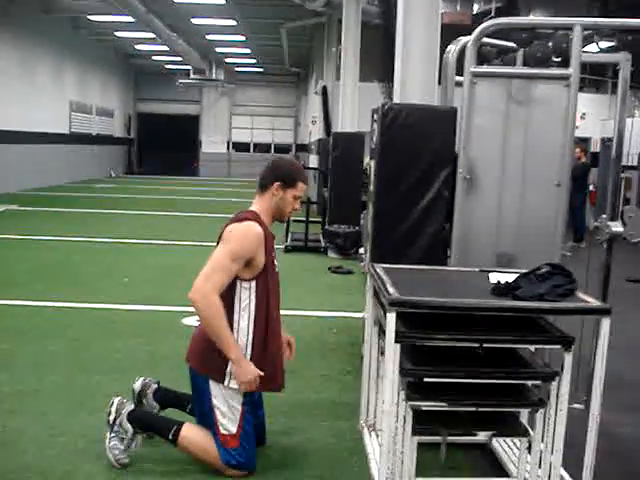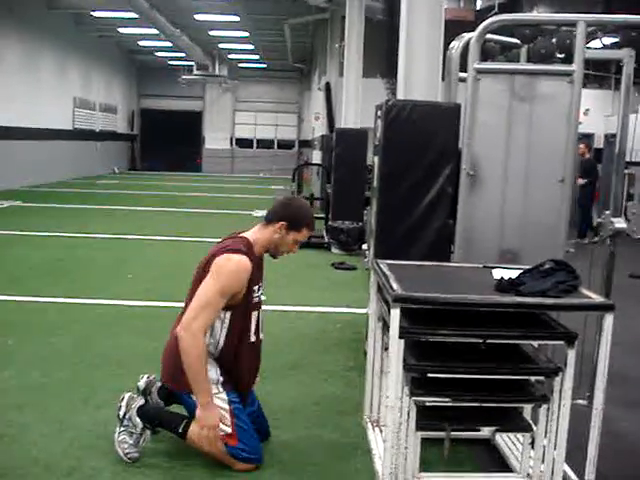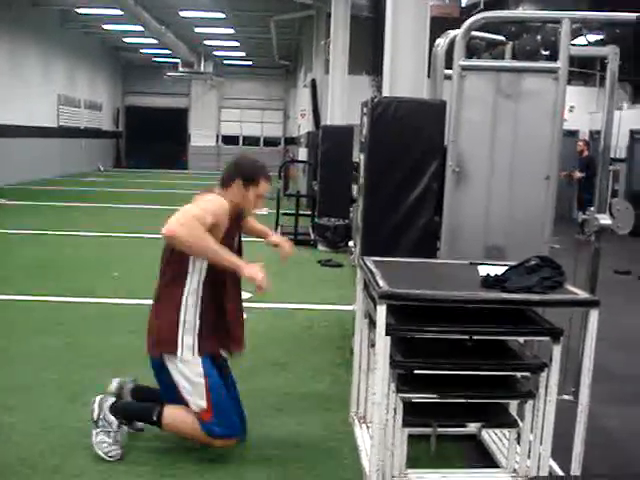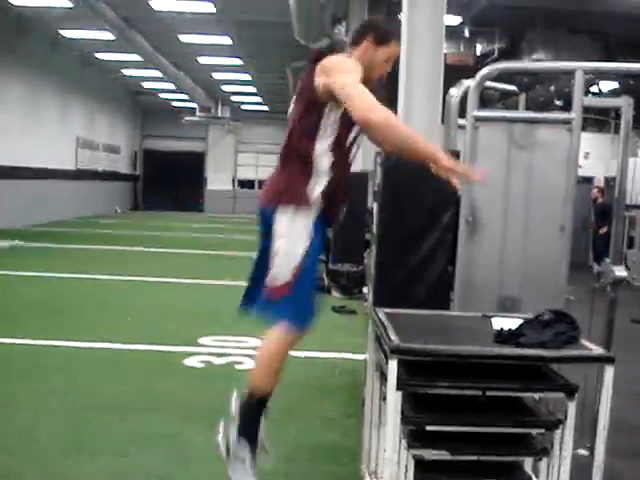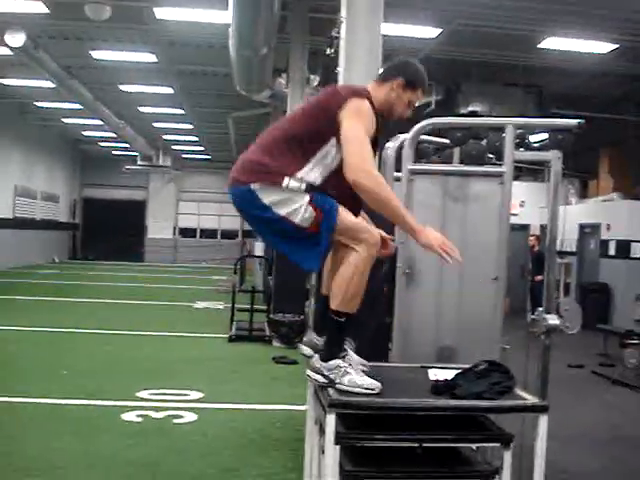
dt=1s
person 1, frame 1
left shoulder: (259, 230)
right shoulder: (248, 230)
right elbow: (201, 295)
left wrist: (276, 333)
right wrist: (238, 359)
left hip: (232, 357)
right hip: (222, 362)
left knee: (253, 436)
right knee: (238, 464)
left ankle: (157, 395)
right ankle: (136, 418)
person 1, frame 2
left shoulder: (249, 252)
right shoulder: (237, 262)
right elbow: (188, 330)
left wrist: (247, 369)
right wrist: (205, 404)
left hip: (221, 362)
right hip: (199, 367)
left knee: (260, 432)
right knee: (247, 457)
left ankle: (161, 393)
right ankle: (145, 413)
person 1, frame 3
left shoulder: (228, 214)
right shoulder: (216, 207)
left elbow: (243, 220)
right elbow: (174, 229)
left wrist: (270, 235)
right wrist: (240, 265)
left hip: (201, 342)
right hip: (180, 340)
left knee: (233, 429)
right knee: (225, 436)
left ankle: (132, 394)
right ankle: (118, 411)
person 1, frame 4
left shoulder: (338, 82)
right shoulder: (339, 68)
left elbow: (384, 134)
right elbow: (373, 116)
left wrist: (431, 158)
right wrist: (437, 157)
left hip: (304, 210)
right hip: (295, 208)
left knee: (289, 327)
right knee: (287, 329)
left ankle: (243, 421)
right ankle: (242, 440)
person 1, frame 5
left shoulder: (352, 106)
right shoulder: (359, 107)
left elbow: (345, 175)
right elbow: (360, 177)
left wrist: (358, 221)
right wrist: (417, 230)
left hip: (267, 185)
right hip: (262, 186)
left knee: (350, 240)
right knee: (364, 243)
left ankle: (330, 337)
right ankle: (329, 359)
